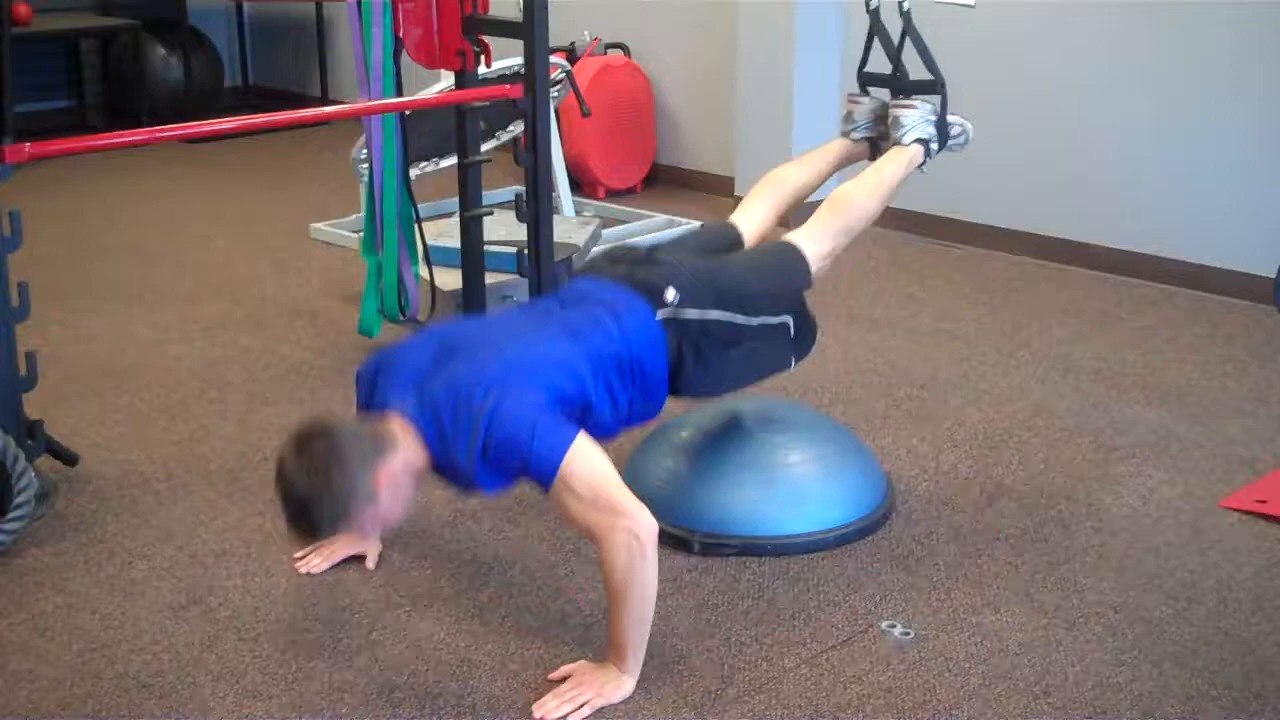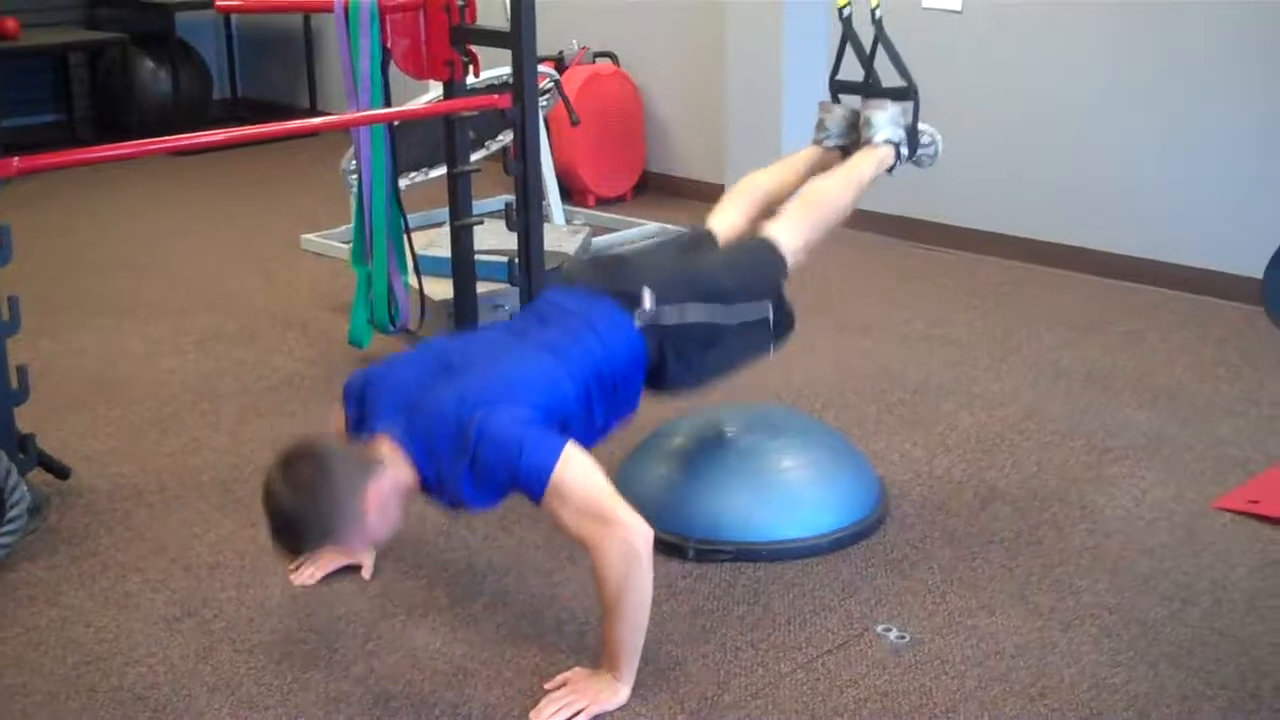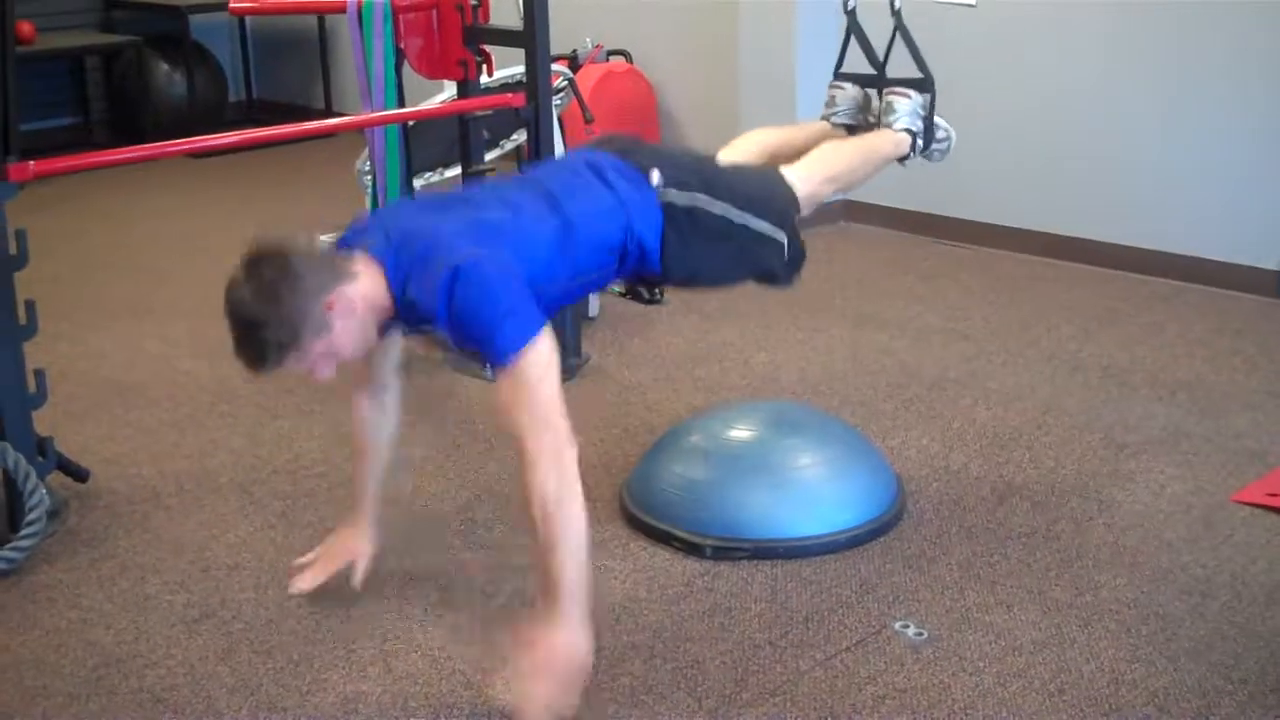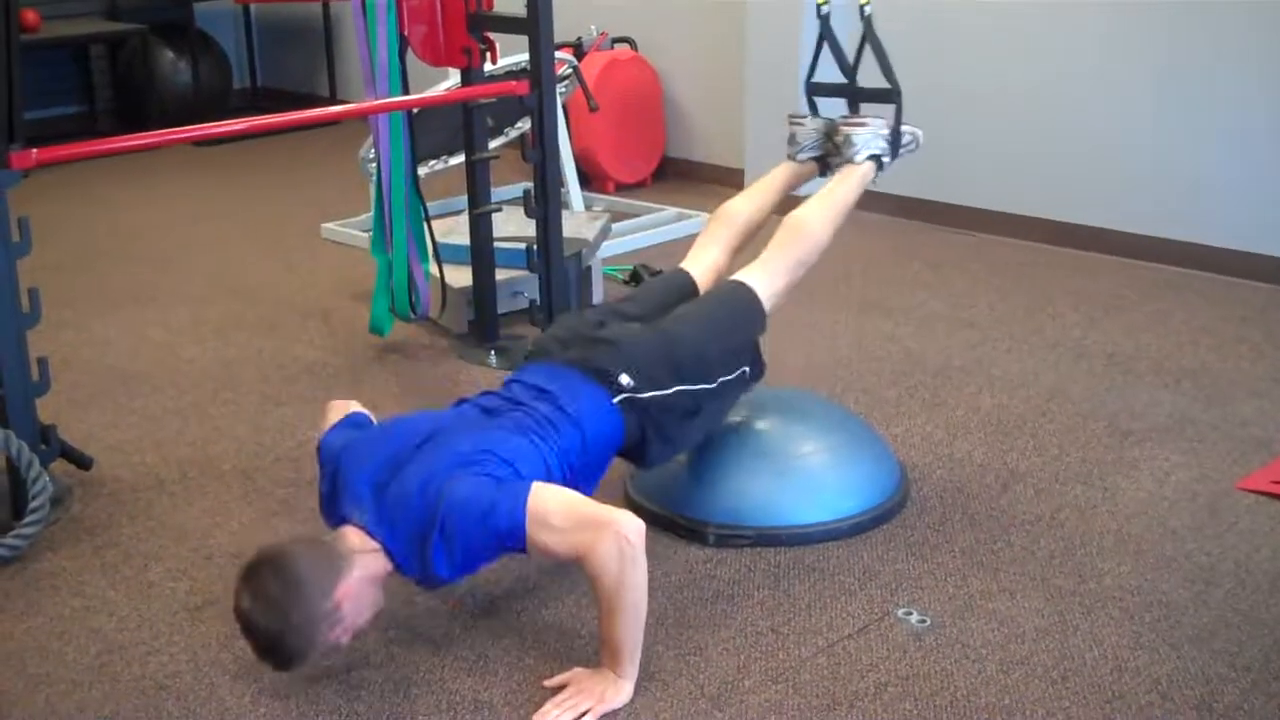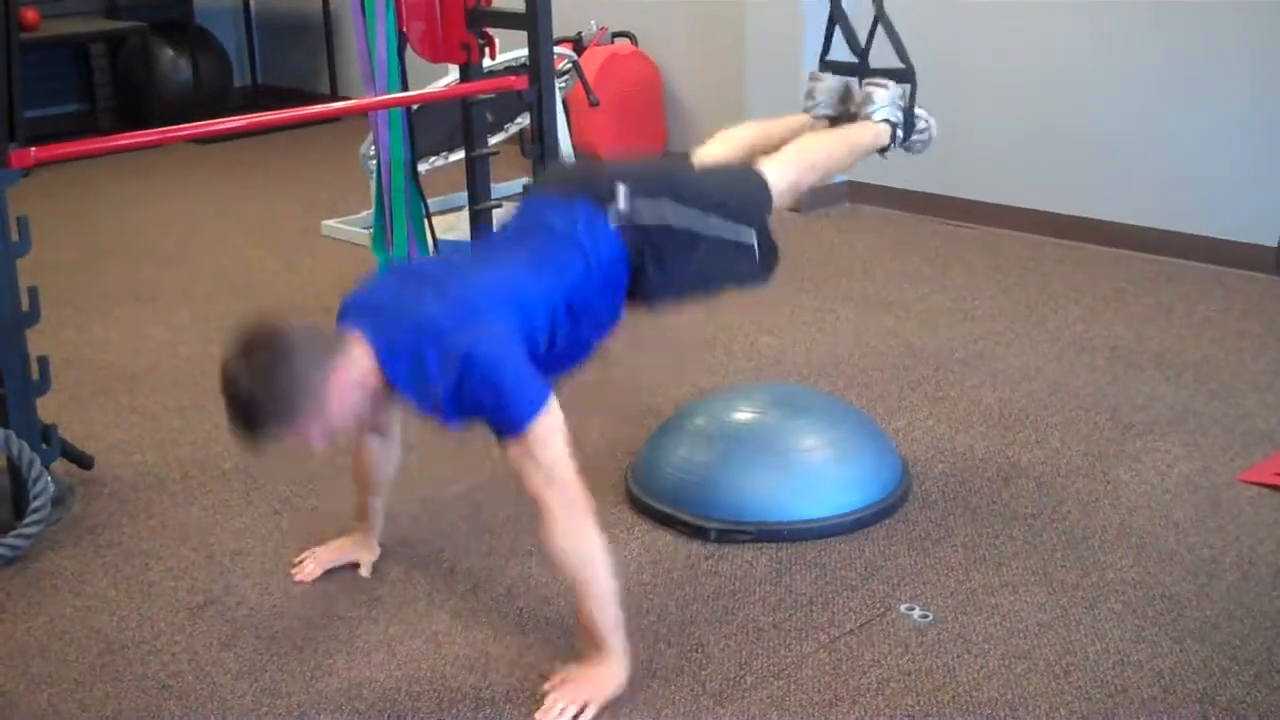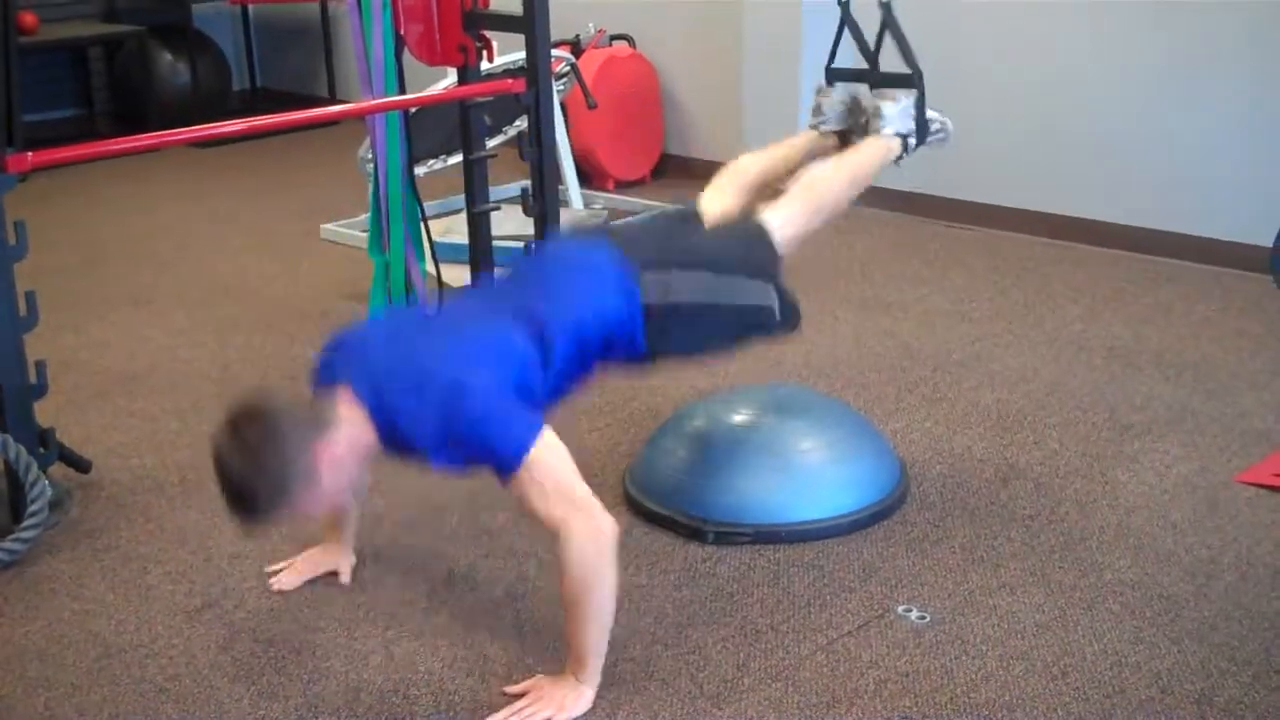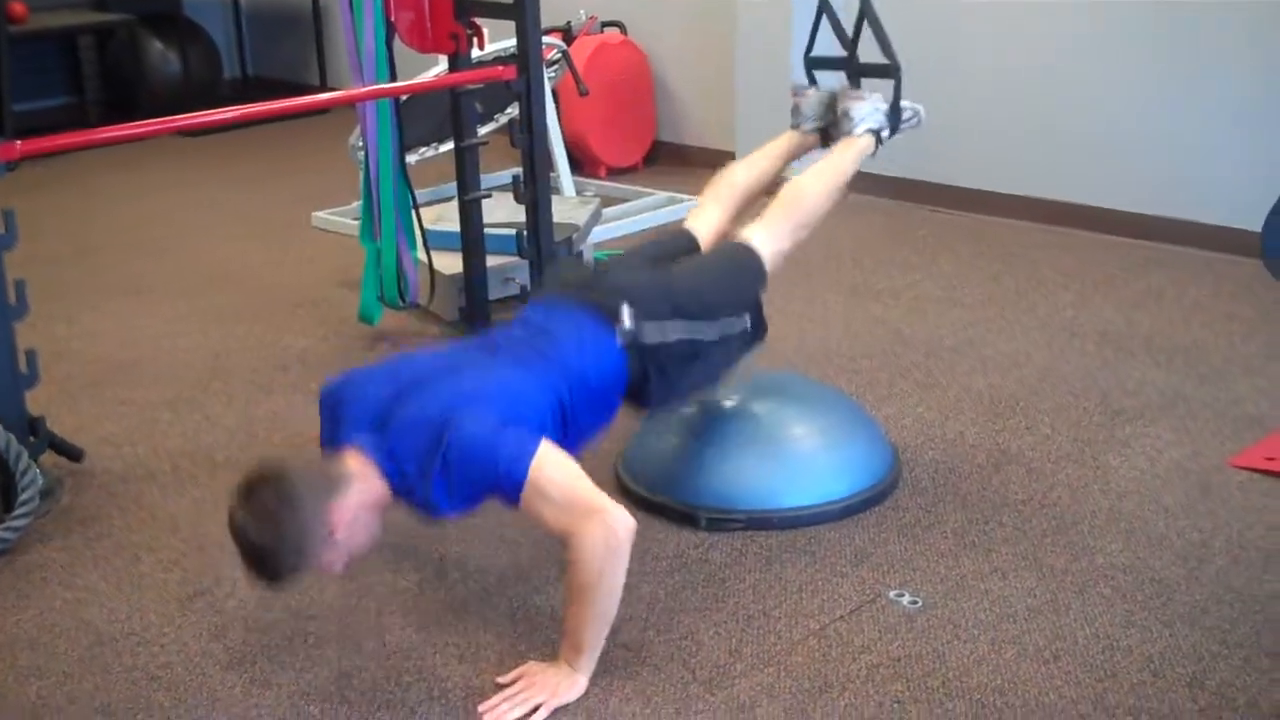
dt=0.4s
person 1, frame 1
left shoulder: (496, 428)
right shoulder: (389, 378)
left elbow: (632, 530)
right wrist: (359, 530)
left hip: (670, 328)
right hip: (608, 289)
left knee: (803, 252)
right knee: (745, 229)
left ankle: (912, 139)
right ankle: (858, 133)
person 1, frame 2
left shoulder: (490, 438)
right shoulder: (378, 397)
left elbow: (627, 538)
right wrist: (355, 544)
left hip: (643, 329)
right hip: (582, 300)
left knee: (781, 243)
right knee: (719, 232)
left ankle: (882, 142)
right ankle: (831, 139)
person 1, frame 3
left shoulder: (467, 283)
right shoulder: (355, 261)
left elbow: (552, 455)
right elbow: (375, 386)
left wrist: (565, 619)
right wrist: (360, 525)
left hip: (648, 205)
right hip: (591, 182)
left knee: (786, 194)
right knee: (727, 170)
left ankle: (899, 128)
right ankle: (839, 116)
person 1, frame 4
left shoulder: (452, 519)
right shoulder: (344, 473)
left elbow: (619, 536)
right elbow: (340, 406)
left hip: (624, 396)
right hip: (563, 362)
left knee: (763, 280)
right knee: (699, 268)
left ankle: (862, 155)
right ankle: (808, 152)
person 1, frame 5
left shoulder: (469, 351)
right shoulder: (358, 329)
left elbow: (564, 506)
right elbow: (380, 423)
left wrist: (610, 659)
right wrist: (366, 531)
left hip: (631, 233)
right hip: (568, 210)
left knee: (771, 183)
right knee: (711, 164)
left ankle: (883, 120)
right ankle: (824, 107)
person 1, frame 6
left shoulder: (454, 408)
right shoulder: (341, 368)
left elbow: (586, 529)
right wrist: (337, 541)
left hip: (633, 299)
right hip: (565, 270)
left knee: (774, 233)
right knee: (711, 215)
left ankle: (890, 131)
right ankle: (829, 124)
person 1, frame 7
left shoulder: (463, 442)
right shoulder: (350, 412)
left elbow: (612, 528)
right wrist: (324, 545)
left hip: (629, 341)
right hip: (566, 317)
left knee: (760, 246)
right knee: (699, 235)
left ankle: (863, 125)
right ankle: (809, 122)
